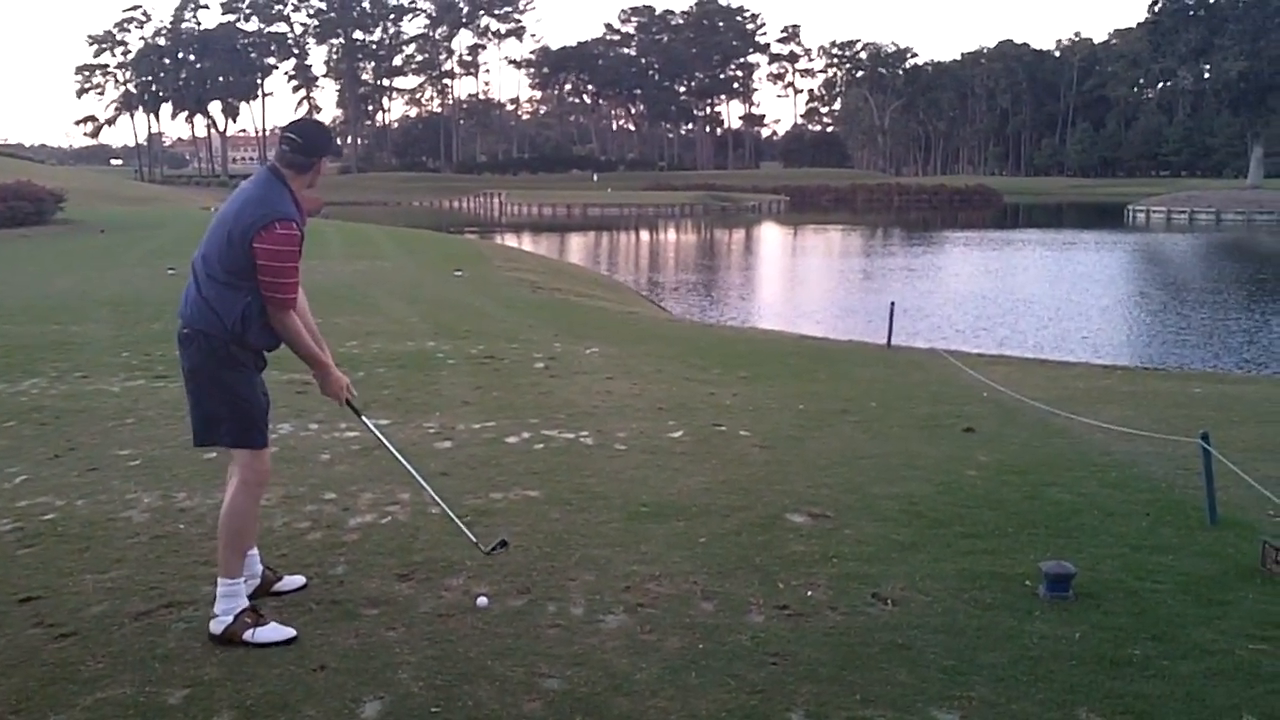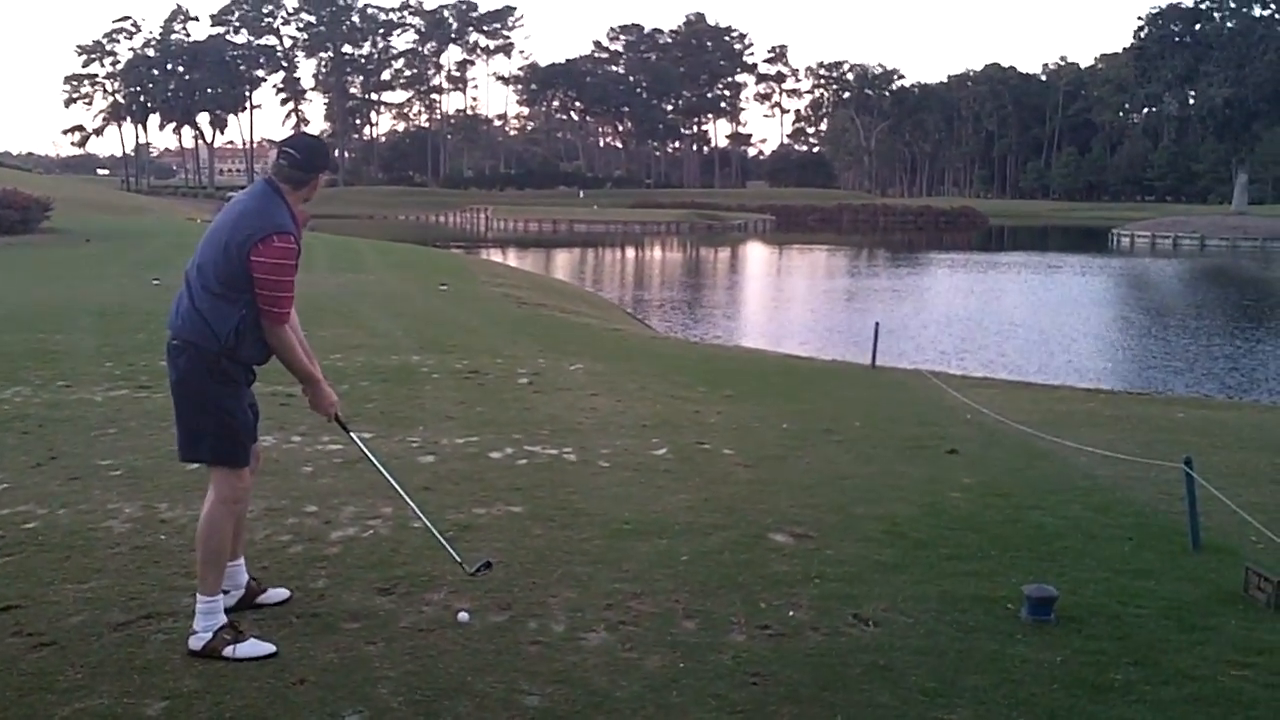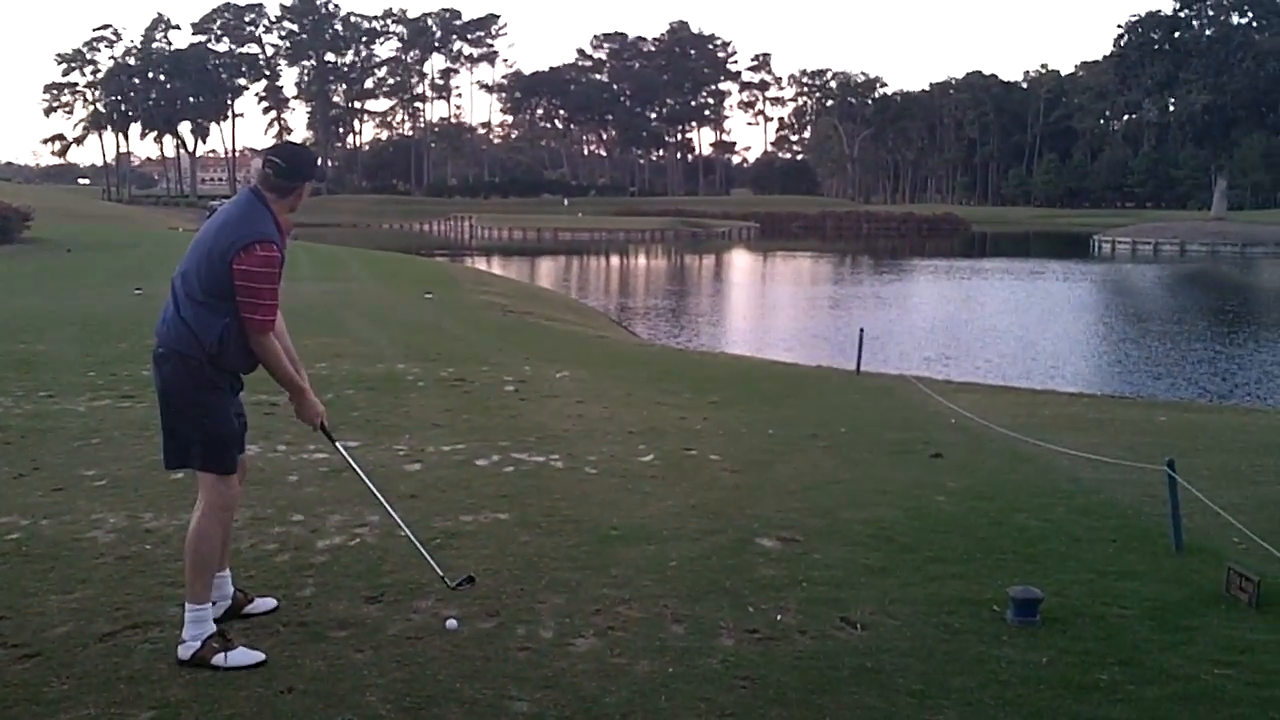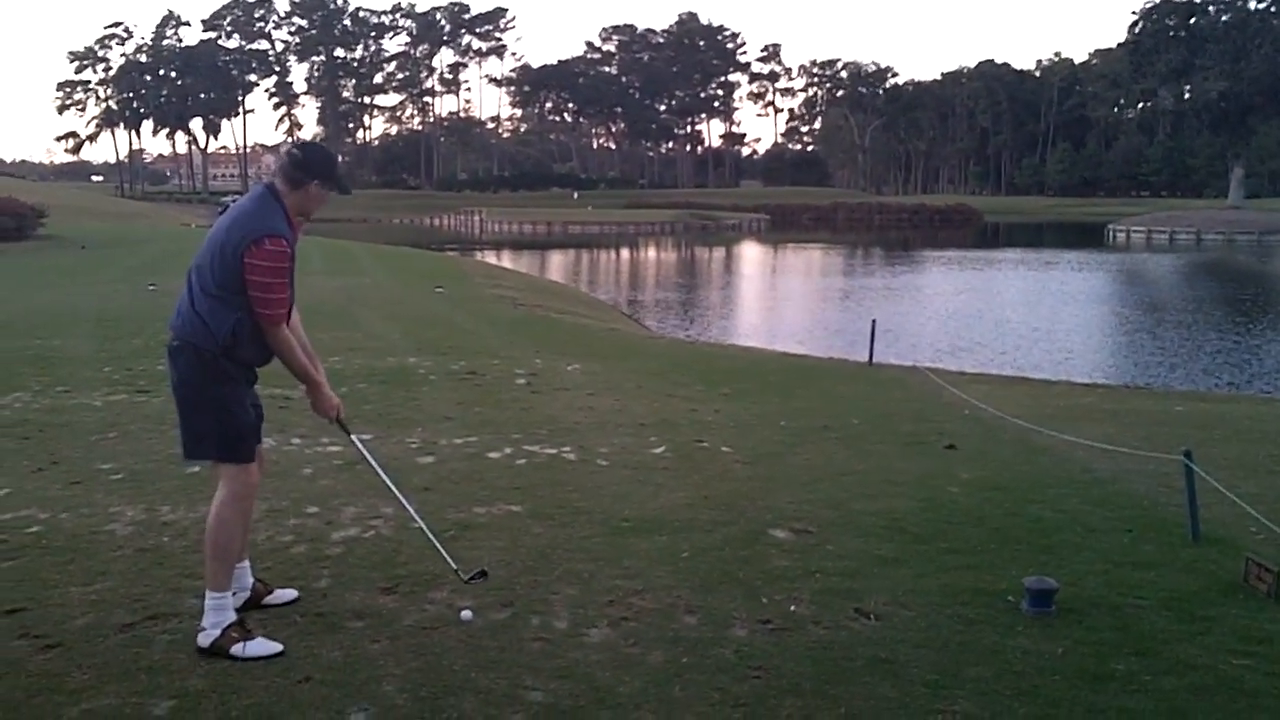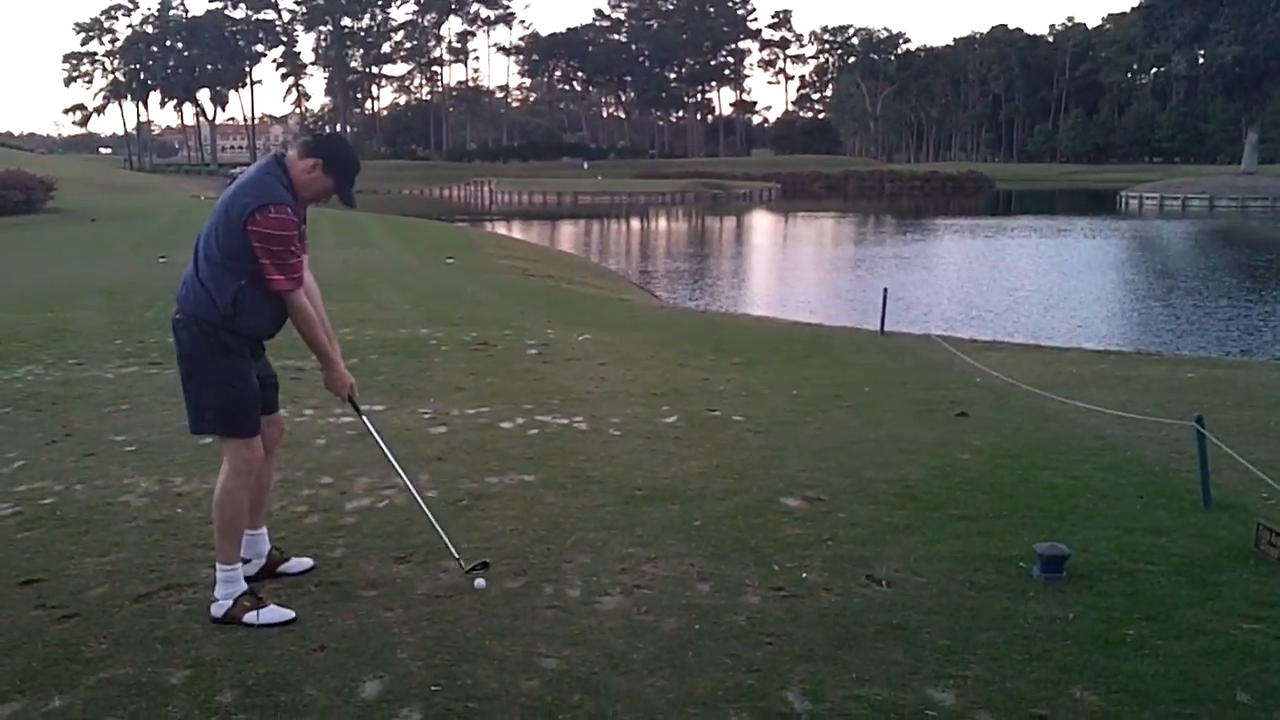
dt=0.4s
person 1, frame 1
left shoulder: (262, 190)
right shoulder: (278, 219)
left elbow: (289, 291)
right elbow: (281, 313)
left wrist: (324, 352)
right wrist: (323, 371)
left hip: (221, 339)
right hip: (220, 347)
left knee: (253, 454)
right knee: (251, 467)
left ankle: (249, 571)
right ankle: (229, 609)
person 1, frame 2
left shoulder: (257, 202)
right shoulder: (276, 233)
left elbow: (282, 308)
right elbow: (274, 327)
left wrist: (314, 368)
right wrist: (315, 386)
left hip: (212, 352)
right hip: (209, 360)
left knee: (243, 463)
right knee: (230, 484)
left ankle: (233, 582)
right ankle: (207, 626)
person 1, frame 3
left shoulder: (246, 212)
right shoulder: (259, 242)
left elbow: (269, 314)
right elbow: (259, 335)
left wrist: (301, 376)
right wrist: (300, 394)
left hip: (202, 362)
right hip: (195, 369)
left knee: (231, 475)
right knee: (218, 492)
left ankle: (219, 594)
right ankle: (197, 634)
person 1, frame 4
left shoulder: (266, 213)
right shoulder: (267, 235)
left elbow: (284, 308)
right elbow: (273, 328)
left wrist: (317, 370)
right wrist: (316, 387)
left hip: (219, 356)
right hip: (207, 361)
left knee: (247, 468)
right knee: (238, 481)
left ankle: (239, 585)
right ankle: (217, 623)
person 1, frame 5
left shoulder: (281, 188)
right shoulder: (272, 205)
left elbow: (302, 274)
right elbow: (292, 297)
left wrist: (334, 348)
right wrist: (330, 365)
left hip: (235, 329)
right hip: (212, 334)
left knee: (269, 432)
right knee: (244, 456)
left ankle: (255, 551)
right ankle: (229, 592)
